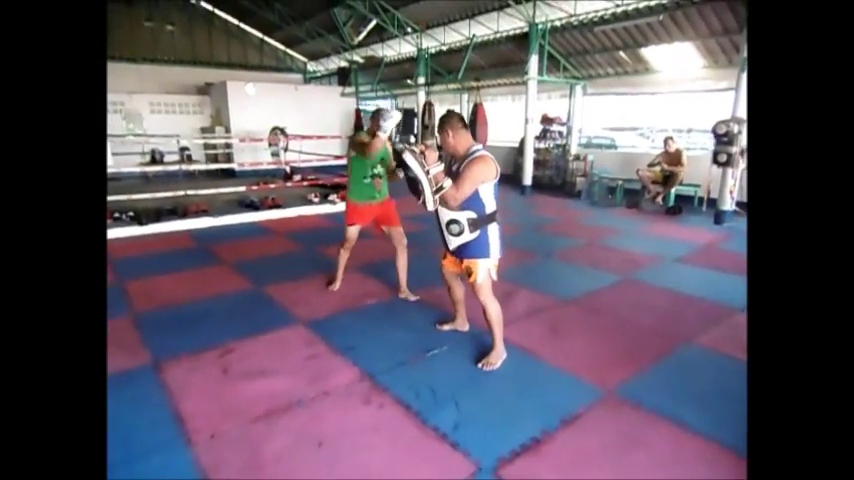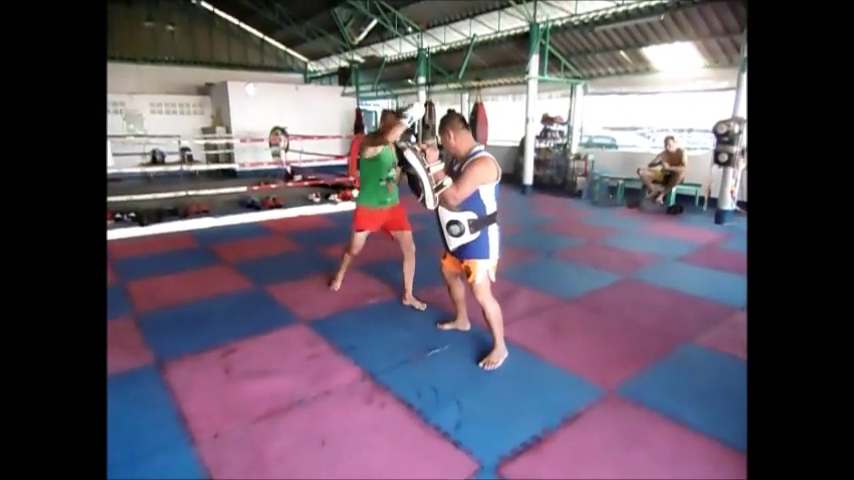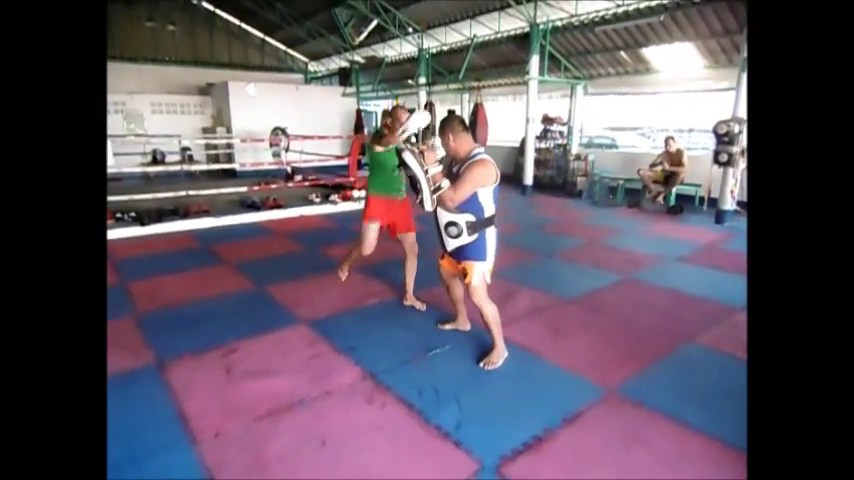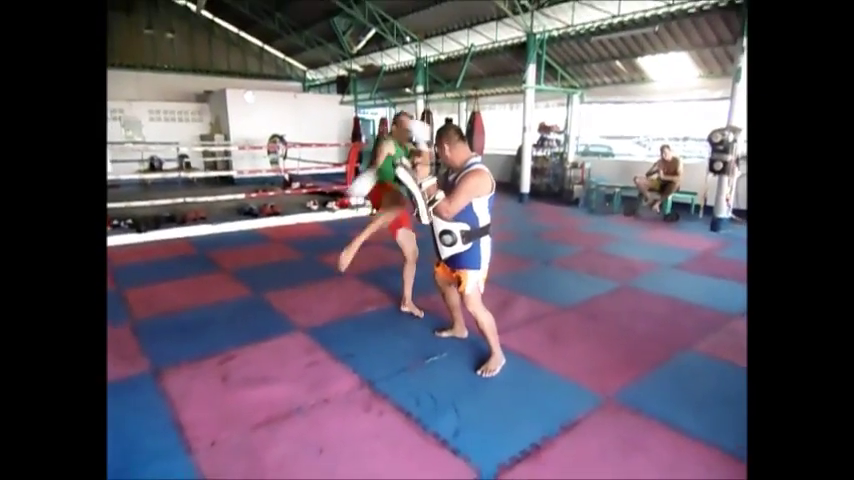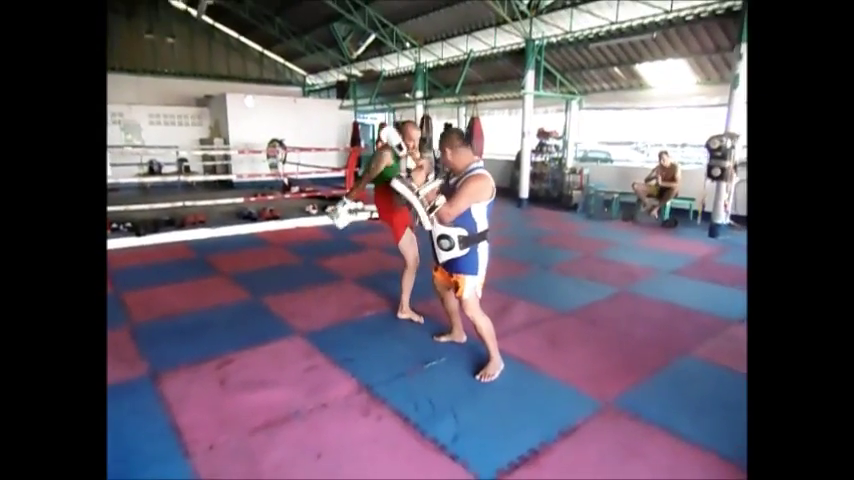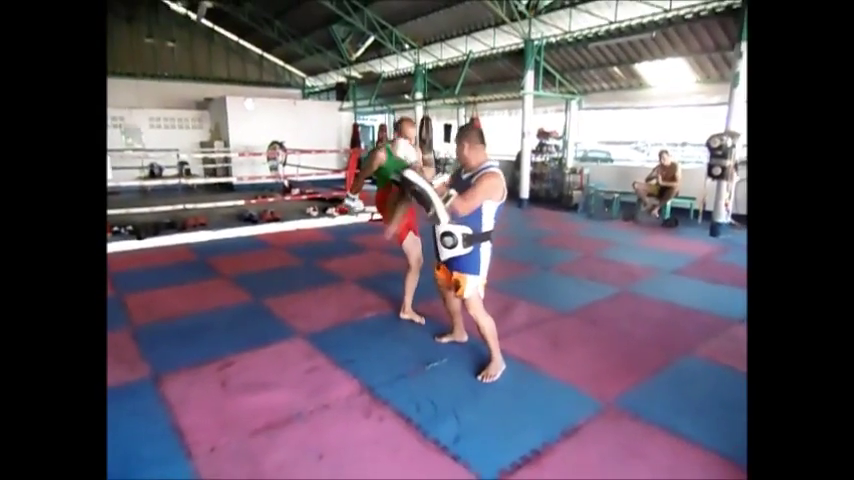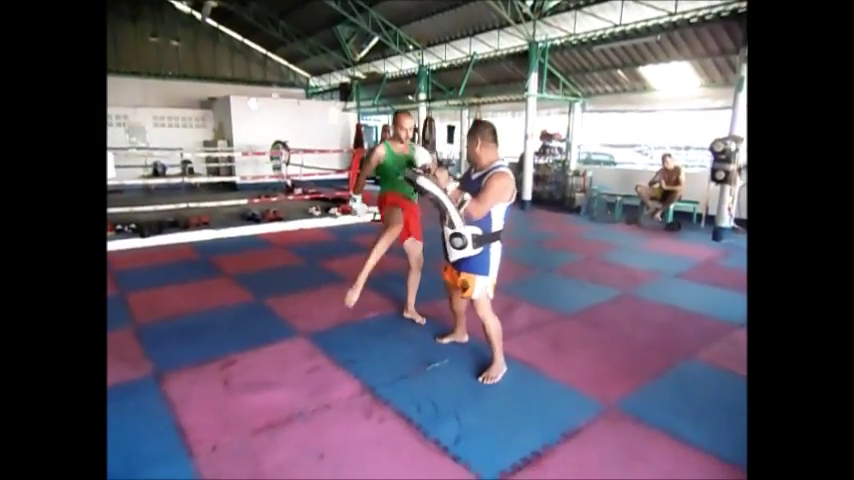
dt=0.1s
person 1, frame 1
left shoulder: (480, 162)
right shoulder: (456, 159)
left elbow: (453, 199)
right elbow: (443, 194)
left wrist: (433, 167)
right wrist: (429, 167)
left hip: (480, 239)
left knee: (484, 294)
right knee: (450, 274)
left ankle: (499, 347)
right ankle: (460, 321)
person 1, frame 2
left shoulder: (482, 163)
right shoulder: (458, 159)
left elbow: (453, 198)
right elbow: (443, 195)
left wrist: (433, 166)
right wrist: (429, 166)
left hip: (480, 239)
left knee: (482, 294)
right knee: (450, 275)
left ankle: (499, 347)
right ankle: (461, 320)
person 1, frame 3
left shoulder: (481, 165)
right shoulder: (457, 161)
left elbow: (450, 200)
right elbow: (442, 195)
left wrist: (432, 168)
right wrist: (429, 168)
left hip: (478, 240)
left knee: (478, 296)
right knee: (448, 275)
left ankle: (499, 347)
right ankle: (461, 320)
person 1, frame 4
left shoulder: (477, 176)
right shoulder: (455, 171)
left elbow: (446, 210)
right elbow: (443, 203)
left wrist: (425, 181)
right wrist: (423, 178)
left hip: (472, 249)
left knee: (473, 304)
right knee: (446, 285)
left ankle: (497, 354)
right ankle: (459, 328)
person 1, frame 5
left shoulder: (478, 180)
right shoulder: (456, 175)
left elbow: (446, 215)
right elbow: (441, 204)
left hip: (471, 253)
left knee: (471, 309)
right knee: (443, 288)
left ankle: (495, 359)
right ankle: (457, 332)
person 1, frame 6
left shoulder: (491, 178)
right shoulder: (463, 171)
left elbow: (460, 208)
right elbow: (449, 197)
left wrist: (436, 182)
left hip: (474, 253)
left knee: (474, 308)
right knee: (447, 289)
left ankle: (497, 359)
right ankle: (458, 332)
person 1, frame 7
left shoulder: (501, 178)
right shoulder: (475, 170)
left elbow: (474, 211)
right elbow: (459, 198)
left wrist: (447, 186)
right wrist: (444, 185)
left hip: (482, 253)
left knee: (482, 309)
right knee: (454, 290)
left ankle: (499, 361)
right ankle: (459, 332)
person 2, frame 1
left shoulder: (386, 145)
right shoulder: (358, 139)
left elbow: (391, 173)
right elbow: (368, 152)
right wrist: (382, 131)
left hip: (382, 202)
right hip: (358, 204)
left knee: (401, 242)
right knee: (348, 243)
left ankle: (403, 288)
right ankle: (338, 278)
person 2, frame 2
left shoulder: (394, 147)
right shoulder: (371, 141)
right elbow: (388, 138)
right wrist: (407, 118)
left hip: (392, 207)
right hip: (368, 209)
left knee: (409, 249)
right knee: (354, 250)
left ankle: (408, 295)
right ankle: (340, 274)
person 2, frame 3
left shoulder: (400, 143)
right shoulder: (379, 137)
right elbow: (390, 140)
left hip: (399, 202)
right hip: (378, 201)
left knee: (412, 250)
right knee: (366, 250)
left ankle: (409, 296)
right ankle: (345, 265)
person 2, frame 4
left shoulder: (405, 147)
right shoulder: (387, 144)
right elbow: (373, 166)
left hip: (399, 206)
right hip: (383, 192)
left knee: (412, 254)
right knee: (398, 208)
left ankle: (407, 302)
right ankle: (355, 244)
person 2, frame 5
left shoulder: (414, 154)
right shoulder: (386, 154)
left elbow: (421, 174)
right elbow: (365, 179)
right wrist: (347, 199)
left hip: (400, 208)
right hip: (388, 197)
left knee: (413, 261)
left ankle: (404, 308)
person 2, frame 6
left shoulder: (414, 153)
right shoulder: (382, 153)
right elbow: (362, 176)
left wrist: (416, 167)
right wrist: (353, 196)
left hip: (407, 210)
right hip: (389, 198)
left knee: (416, 262)
left ankle: (407, 309)
person 2, frame 7
left shoulder: (417, 150)
right shoulder: (381, 150)
right elbow: (364, 174)
right wrist: (356, 197)
left hip: (411, 208)
right hip: (391, 200)
left knee: (417, 261)
right knee: (395, 226)
left ankle: (410, 308)
right ankle: (360, 282)
